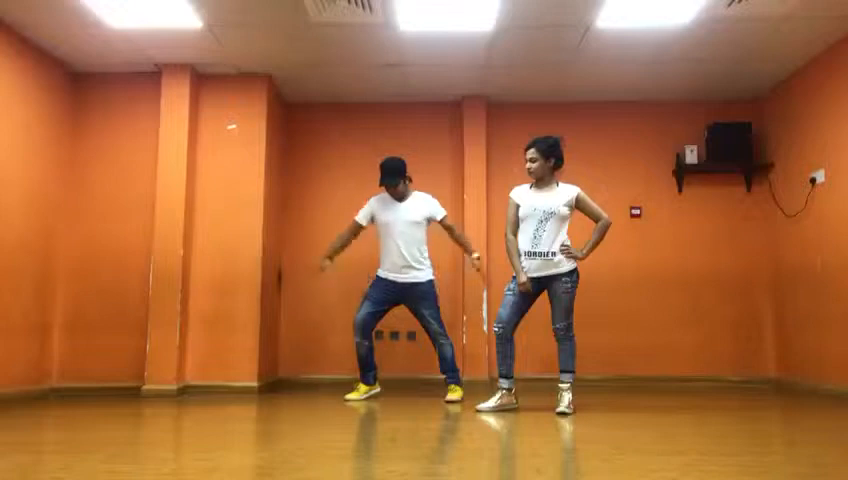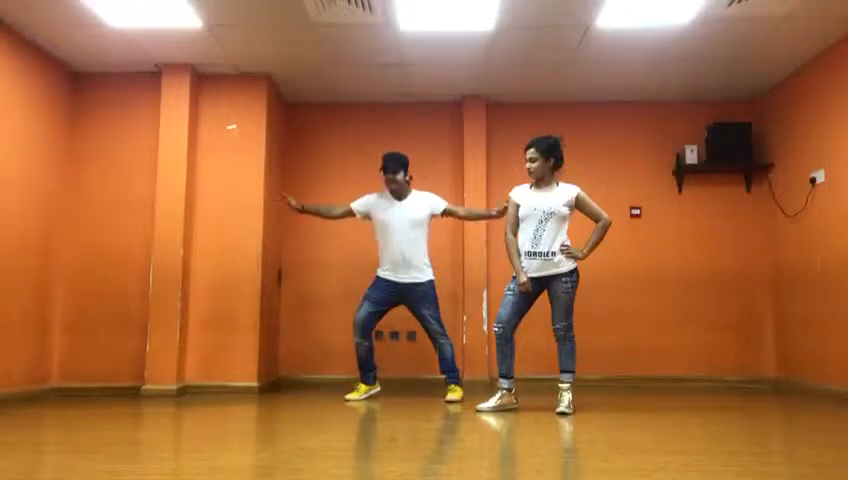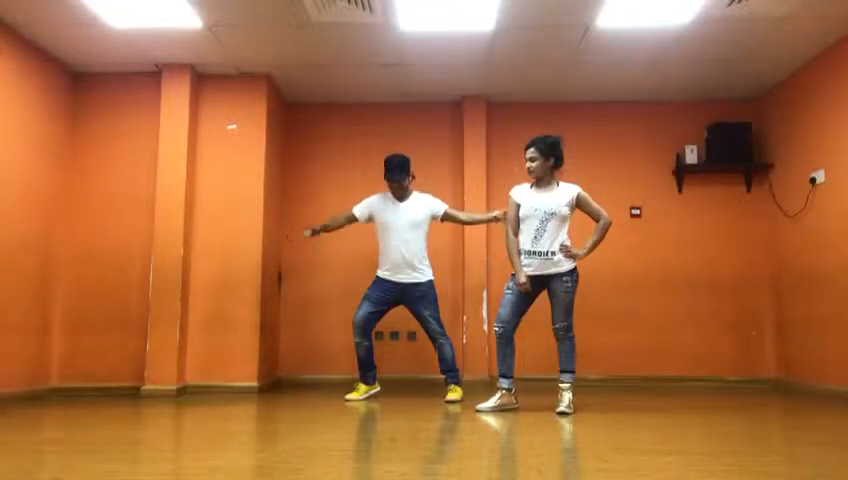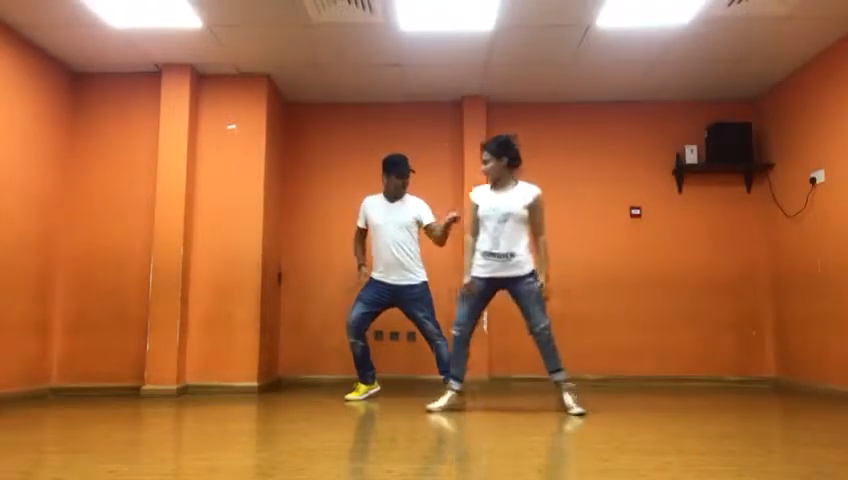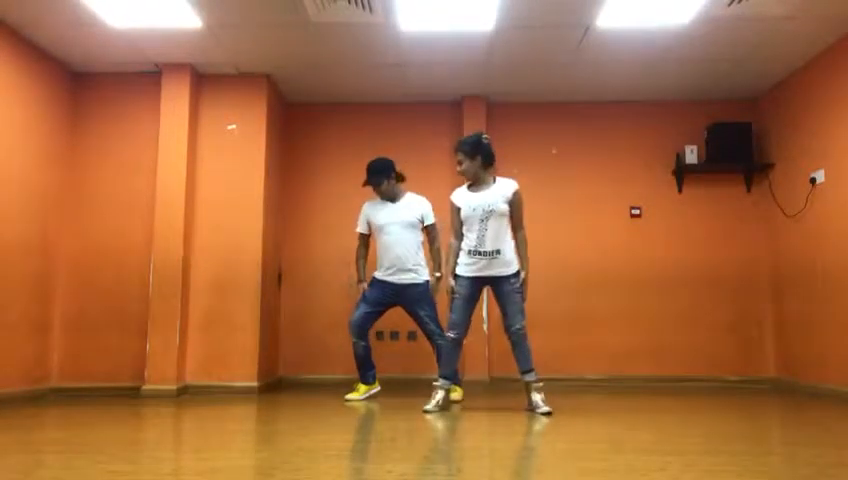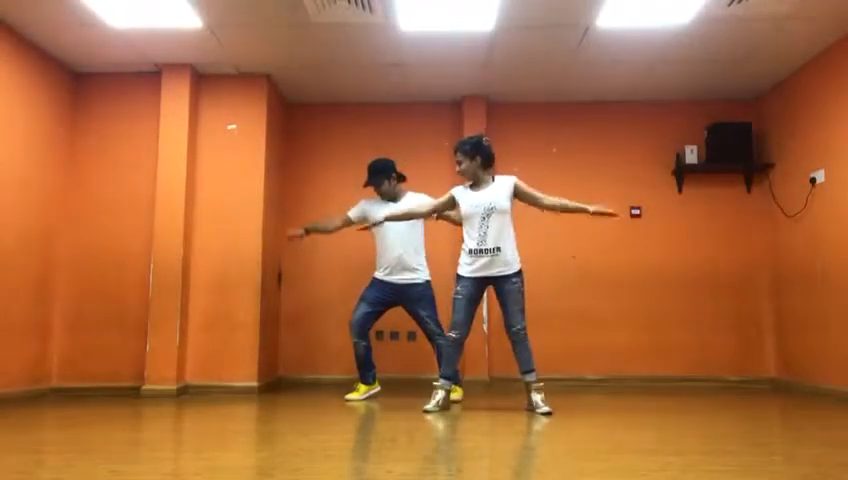
dt=0.5s
person 1, frame 1
left shoulder: (570, 193)
right shoulder: (519, 193)
left elbow: (604, 221)
right elbow: (510, 235)
left wrist: (584, 252)
right wrist: (519, 273)
left hip: (561, 272)
right hip: (527, 273)
left knee: (563, 331)
right knee: (502, 327)
left ankle: (565, 393)
right ankle: (506, 393)
person 1, frame 2
left shoulder: (570, 192)
right shoulder: (518, 193)
left elbow: (604, 220)
right elbow: (510, 235)
left wrist: (584, 252)
right wrist: (519, 273)
left hip: (561, 272)
right hip: (527, 273)
left knee: (563, 331)
right knee: (502, 327)
left ankle: (566, 393)
right ankle: (506, 393)
person 1, frame 3
left shoulder: (571, 192)
right shoulder: (518, 193)
left elbow: (604, 220)
right elbow: (511, 235)
left wrist: (584, 250)
right wrist: (519, 272)
left hip: (561, 271)
right hip: (526, 272)
left knee: (563, 330)
right knee: (502, 327)
left ankle: (565, 393)
right ankle: (505, 393)
person 1, frame 4
left shoulder: (530, 193)
right shoulder: (478, 194)
left elbow: (538, 235)
right elbow: (472, 235)
left wrist: (544, 273)
right wrist: (467, 273)
left hip: (521, 272)
right hip: (484, 273)
left knee: (541, 329)
right knee: (460, 330)
left ankle: (566, 391)
right ankle: (453, 392)
person 1, frame 5
left shoulder: (509, 188)
right shoulder: (459, 196)
left elbow: (518, 231)
right elbow: (455, 238)
left wrist: (526, 269)
right wrist: (448, 275)
left hip: (506, 271)
right hip: (467, 272)
left knee: (517, 330)
right knee: (454, 332)
left ankle: (534, 392)
right ankle: (441, 391)
person 1, frame 6
left shoulder: (508, 184)
right shoulder: (458, 194)
left elbow: (545, 202)
right elbow: (423, 210)
left wrist: (587, 208)
right wrist: (385, 217)
left hip: (506, 269)
right hip: (470, 272)
left knee: (517, 330)
right knee: (456, 332)
left ankle: (534, 392)
right ankle: (441, 391)
person 2, frame 1
left shoulder: (426, 202)
right shoulder: (375, 204)
left elbow: (451, 228)
right elbow: (352, 230)
left wrist: (471, 253)
right wrist: (329, 255)
left hip: (420, 282)
right hip: (385, 279)
left knee: (437, 332)
right knee: (361, 324)
left ankle: (454, 383)
right ankle: (368, 383)
person 2, frame 2
left shoulder: (426, 200)
right shoulder: (373, 201)
left elbow: (460, 212)
right elbow: (336, 211)
left wrist: (491, 213)
right wrist: (302, 208)
left hip: (420, 281)
right hip: (386, 280)
left knee: (437, 332)
right knee: (360, 323)
left ankle: (454, 384)
right ankle: (368, 382)
person 2, frame 3
left shoulder: (426, 202)
right shoulder: (374, 203)
left elbow: (460, 217)
right elbow: (343, 219)
left wrist: (494, 216)
right wrist: (315, 230)
left hip: (420, 282)
right hip: (385, 280)
left knee: (437, 333)
right knee: (361, 325)
left ankle: (453, 384)
right ankle: (368, 382)
person 2, frame 4
left shoulder: (417, 205)
right shoulder: (369, 204)
left elbow: (438, 239)
right elbow: (359, 237)
left wrist: (448, 224)
right wrist: (361, 264)
left hip: (413, 284)
right hip: (379, 282)
left knee: (433, 334)
right knee: (354, 325)
right ankle: (367, 382)
person 2, frame 5
left shoulder: (419, 203)
right shoulder: (369, 208)
left elbow: (434, 241)
right elbow: (363, 246)
left wrist: (438, 274)
right wrist: (360, 280)
left hip: (416, 282)
right hip: (382, 282)
left knee: (435, 333)
right knee: (357, 325)
left ankle: (453, 383)
right ankle: (368, 382)
person 2, frame 6
left shoulder: (421, 201)
right shoulder: (368, 206)
left elbow: (453, 217)
right elbow: (337, 223)
right wrist: (306, 230)
left hip: (416, 282)
right hip: (383, 281)
left knee: (435, 333)
right knee: (357, 324)
left ankle: (453, 384)
right ankle: (368, 382)
